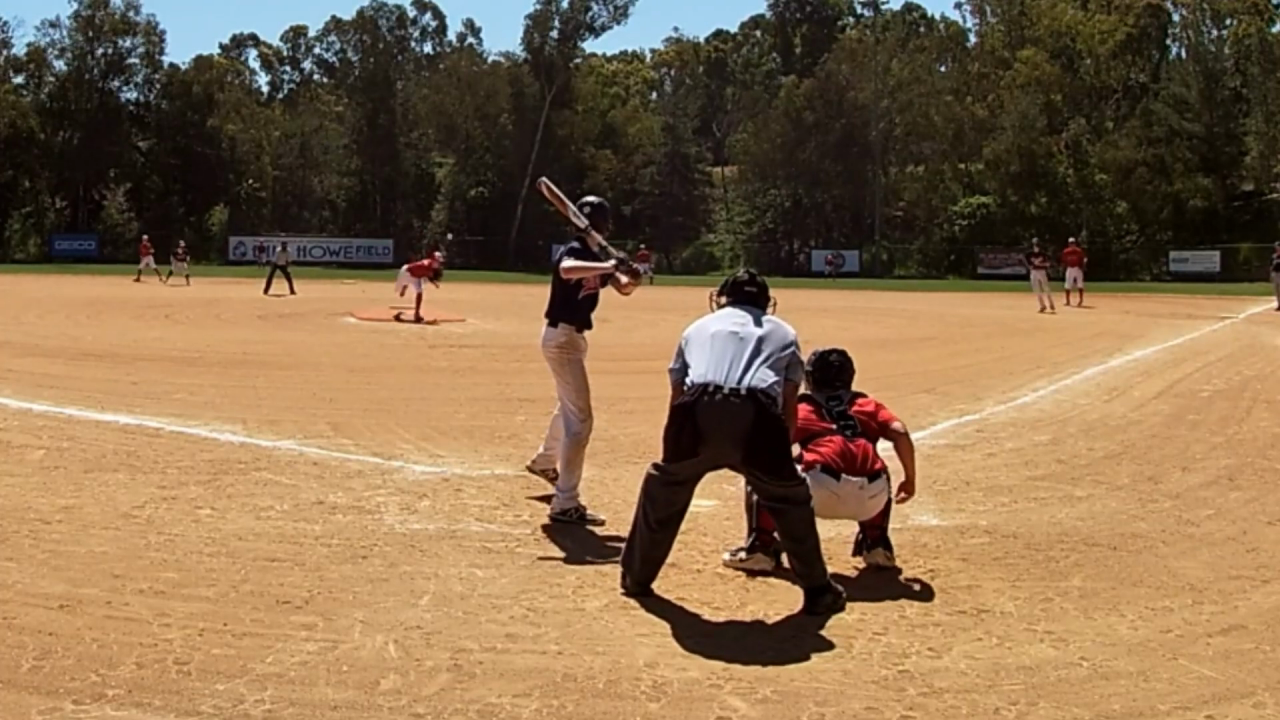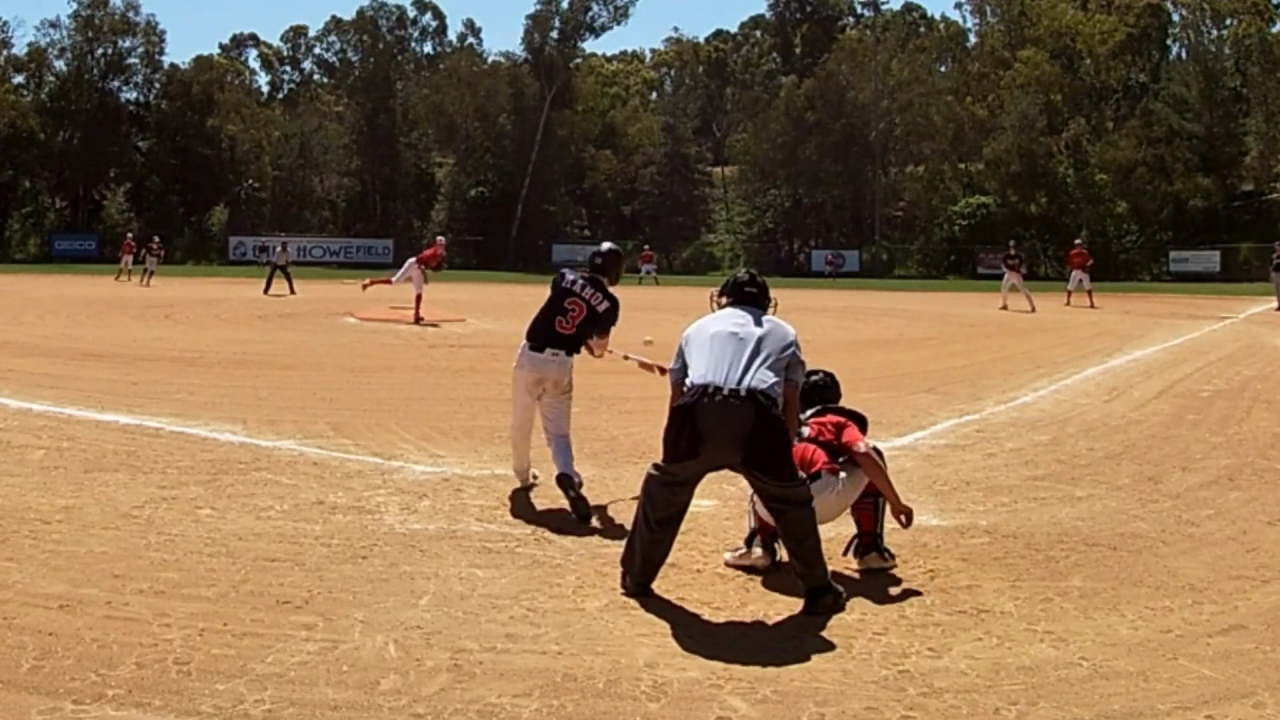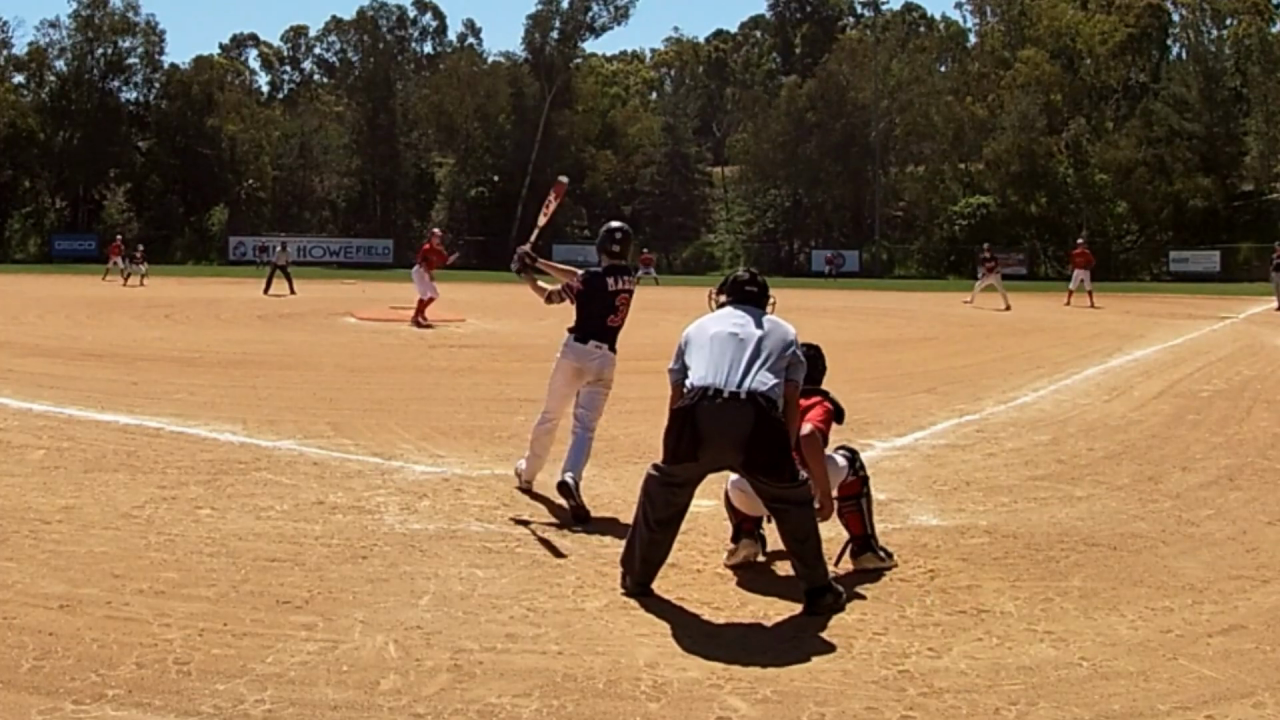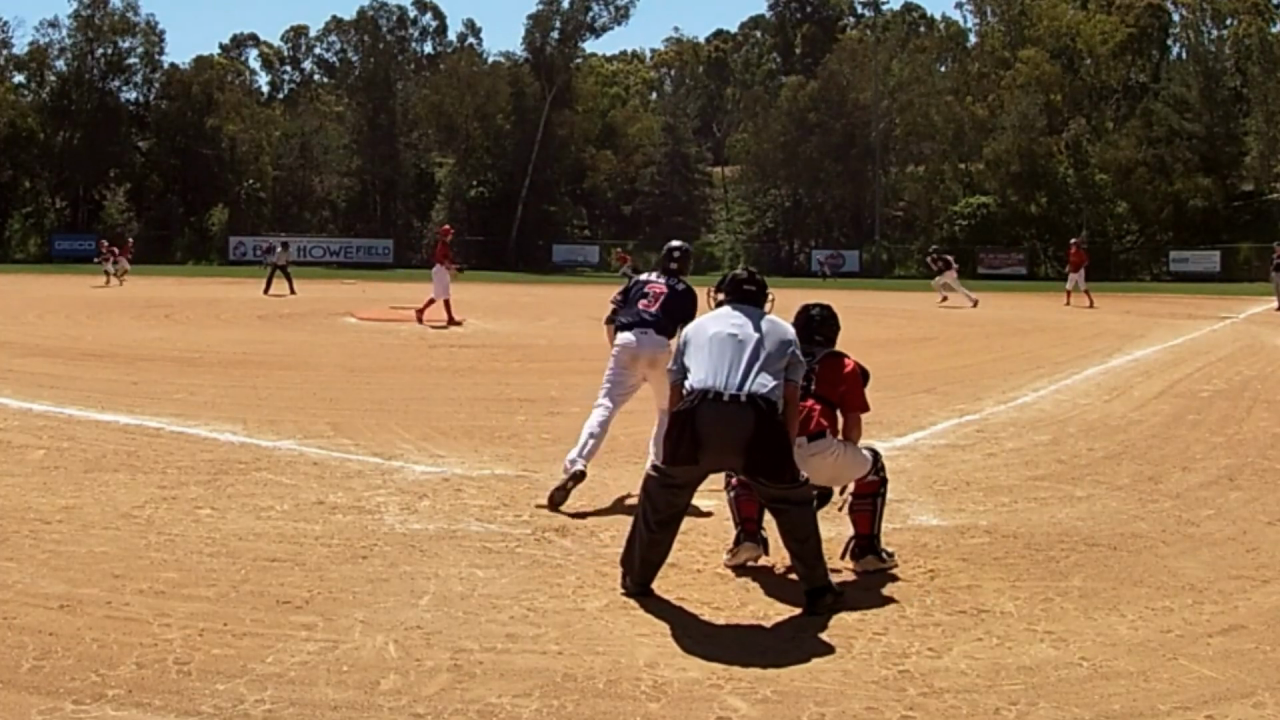
dt=0.4s
person 1, frame 1
left shoulder: (699, 327)
right shoulder: (783, 332)
left elbow: (677, 394)
right elbow: (789, 404)
left wrist: (684, 448)
right wrist: (778, 454)
left hip: (698, 414)
right hip: (757, 418)
left knee: (664, 487)
right knee: (789, 497)
left ankle: (636, 577)
right ankle: (818, 591)
person 1, frame 2
left shoulder: (699, 327)
right shoulder: (783, 333)
left elbow: (676, 395)
right elbow: (790, 403)
left wrist: (682, 448)
right wrist: (780, 455)
left hip: (697, 415)
right hip: (757, 420)
left knee: (663, 488)
right knee: (791, 497)
left ankle: (636, 578)
right ankle: (819, 591)
person 1, frame 3
left shoulder: (699, 326)
right shoulder: (784, 332)
left elbow: (676, 395)
right elbow: (791, 402)
left wrist: (682, 447)
right wrist: (782, 454)
left hip: (698, 417)
right hip: (757, 421)
left knee: (663, 489)
right knee: (792, 499)
left ankle: (636, 578)
right ankle: (819, 590)
person 1, frame 4
left shoulder: (697, 326)
right shoulder: (783, 332)
left elbow: (675, 395)
right elbow: (791, 401)
left wrist: (677, 448)
right wrist: (782, 453)
left hip: (699, 418)
right hip: (757, 423)
left knee: (662, 489)
right knee: (793, 499)
left ankle: (637, 578)
right ankle: (818, 590)
person 2, frame 1
left shoulder: (596, 256)
right shoulder: (574, 251)
left elbow: (624, 288)
right elbow: (567, 270)
left wrist: (631, 275)
right wrist: (608, 267)
left hip: (569, 336)
right hip: (562, 338)
left knee: (568, 406)
right knee: (579, 419)
left ankle: (545, 460)
right ankle: (566, 505)
person 2, frame 2
left shoulder: (565, 277)
right shoulder: (610, 305)
right elbow: (598, 350)
left hip: (529, 358)
right hip: (560, 368)
left knee: (521, 421)
right knee: (558, 434)
left ankle: (523, 475)
right ankle: (568, 475)
person 2, frame 3
left shoulder: (594, 276)
right shoulder: (629, 279)
left elbow: (551, 296)
left wrist: (528, 275)
right wrist: (538, 262)
left hip: (576, 352)
right hip: (605, 359)
left knee: (550, 417)
right knee: (585, 428)
left ankle: (528, 474)
right ankle: (570, 479)
person 2, frame 4
left shoulder: (640, 280)
right shoulder: (687, 292)
left elbow: (610, 319)
left hip: (625, 344)
right hip: (656, 347)
left knee: (603, 409)
right knee: (667, 407)
left ankle: (576, 468)
person 3, frame 1
left shoulder: (798, 409)
right shoulder: (868, 405)
right elbow: (900, 433)
right wrist: (910, 479)
left hip: (821, 492)
right hip: (869, 498)
left ankle: (760, 549)
right ankle: (877, 547)
person 3, frame 2
right shoulder: (841, 421)
right elbow: (862, 452)
right wrist: (895, 502)
right hip: (821, 497)
right knee: (869, 461)
left ankle: (760, 546)
right ankle: (871, 549)
person 3, frame 3
right shoulder: (818, 403)
right elbow: (808, 436)
right wrist: (825, 493)
left hip: (746, 493)
right knee: (848, 461)
left ankle: (744, 538)
right ankle: (865, 550)
person 3, frame 4
right shoulder: (846, 366)
right elbow: (852, 424)
right wrist: (844, 464)
right hip: (819, 452)
right knee: (871, 466)
left ankle: (748, 539)
right ankle: (867, 551)
